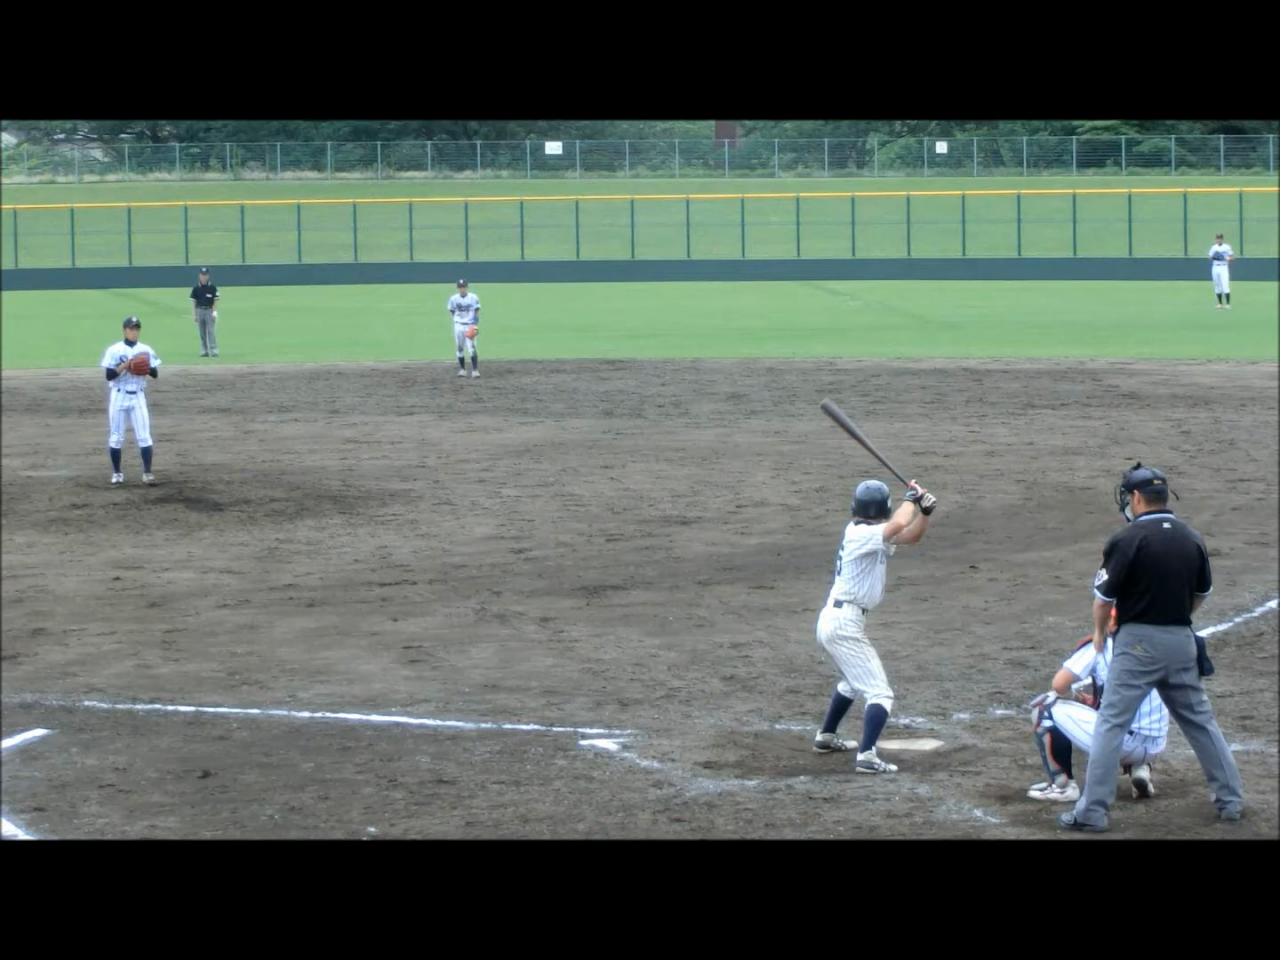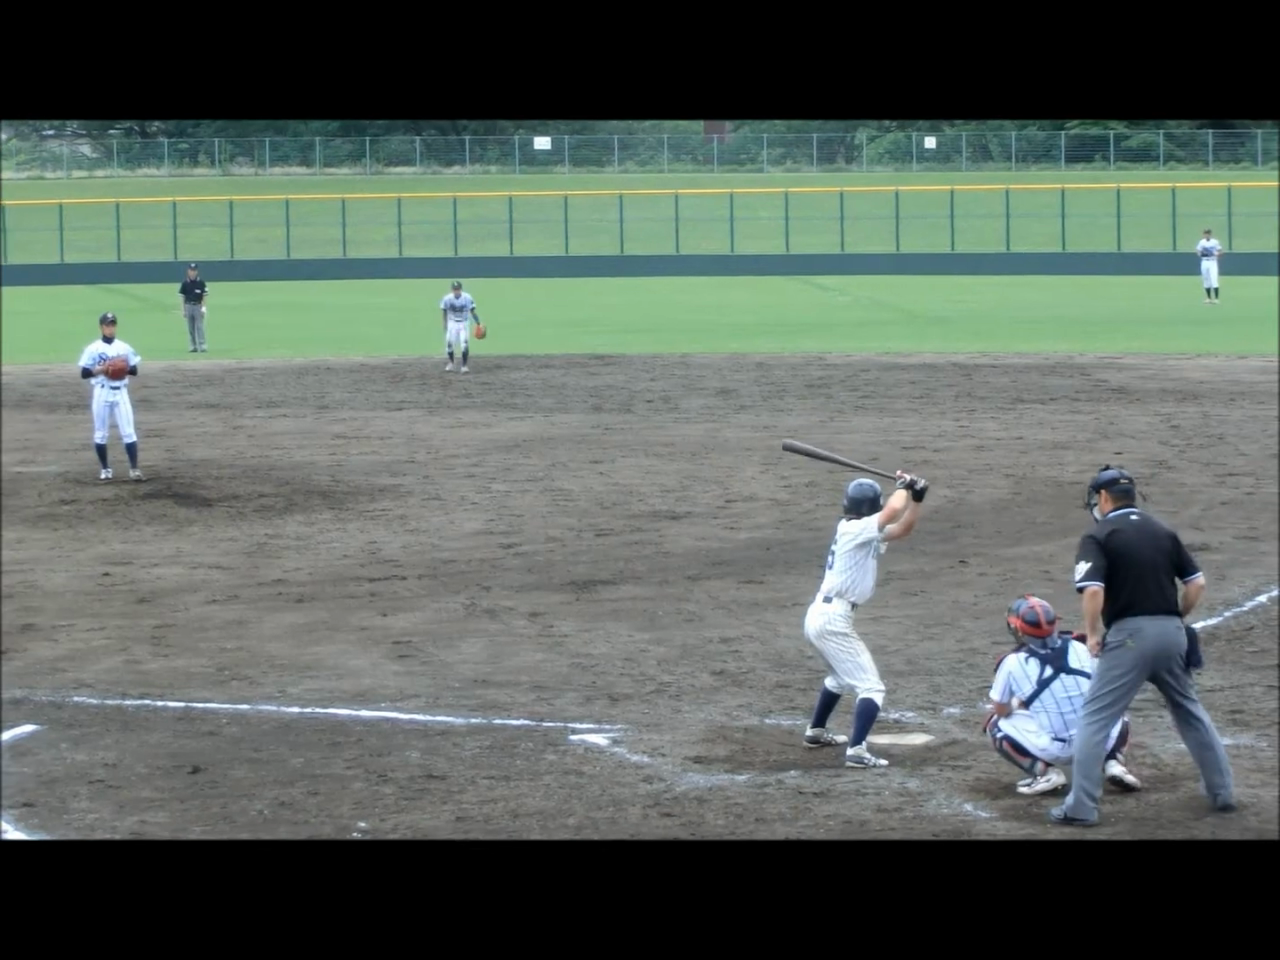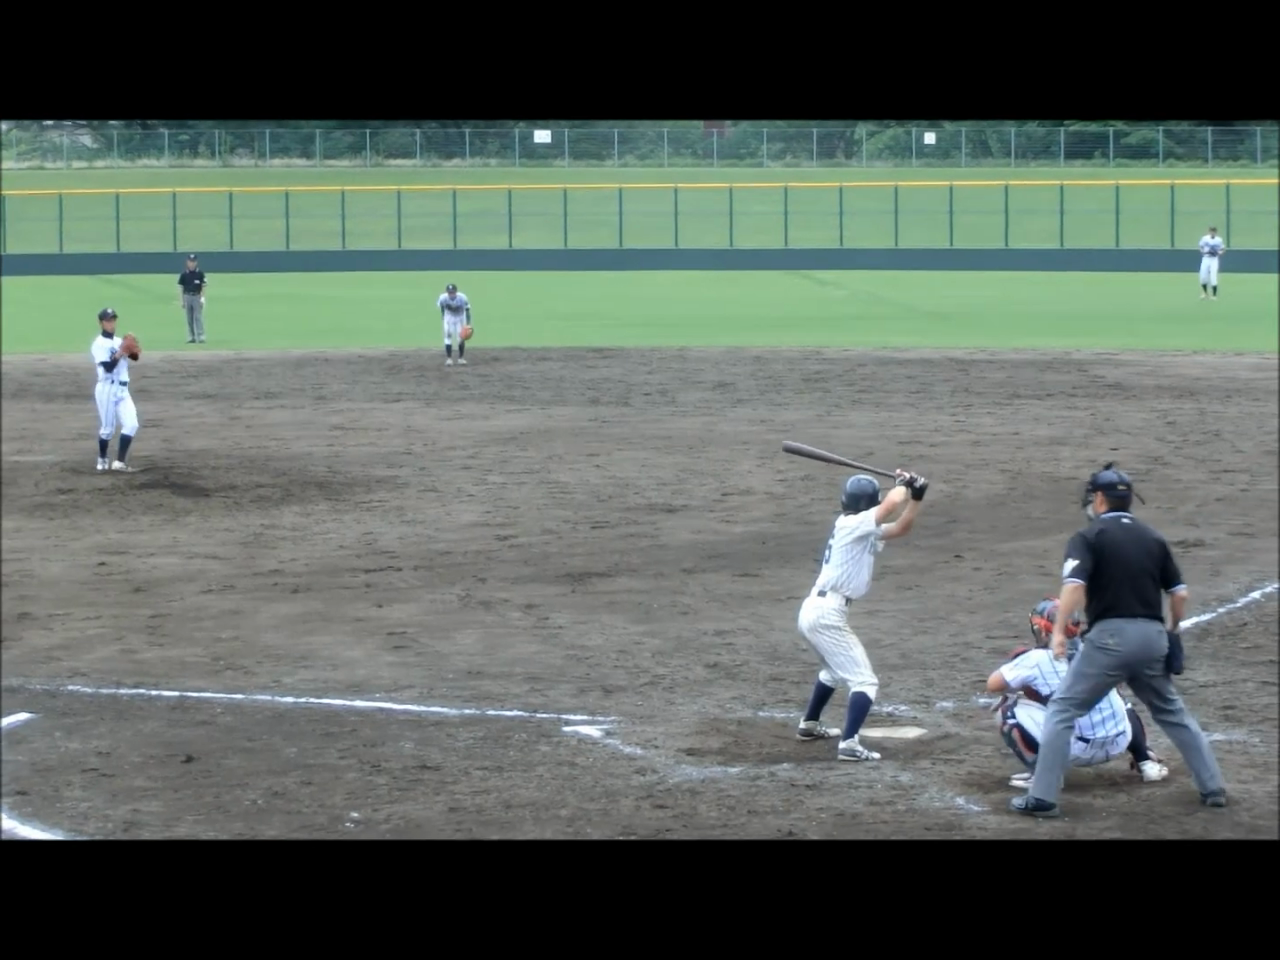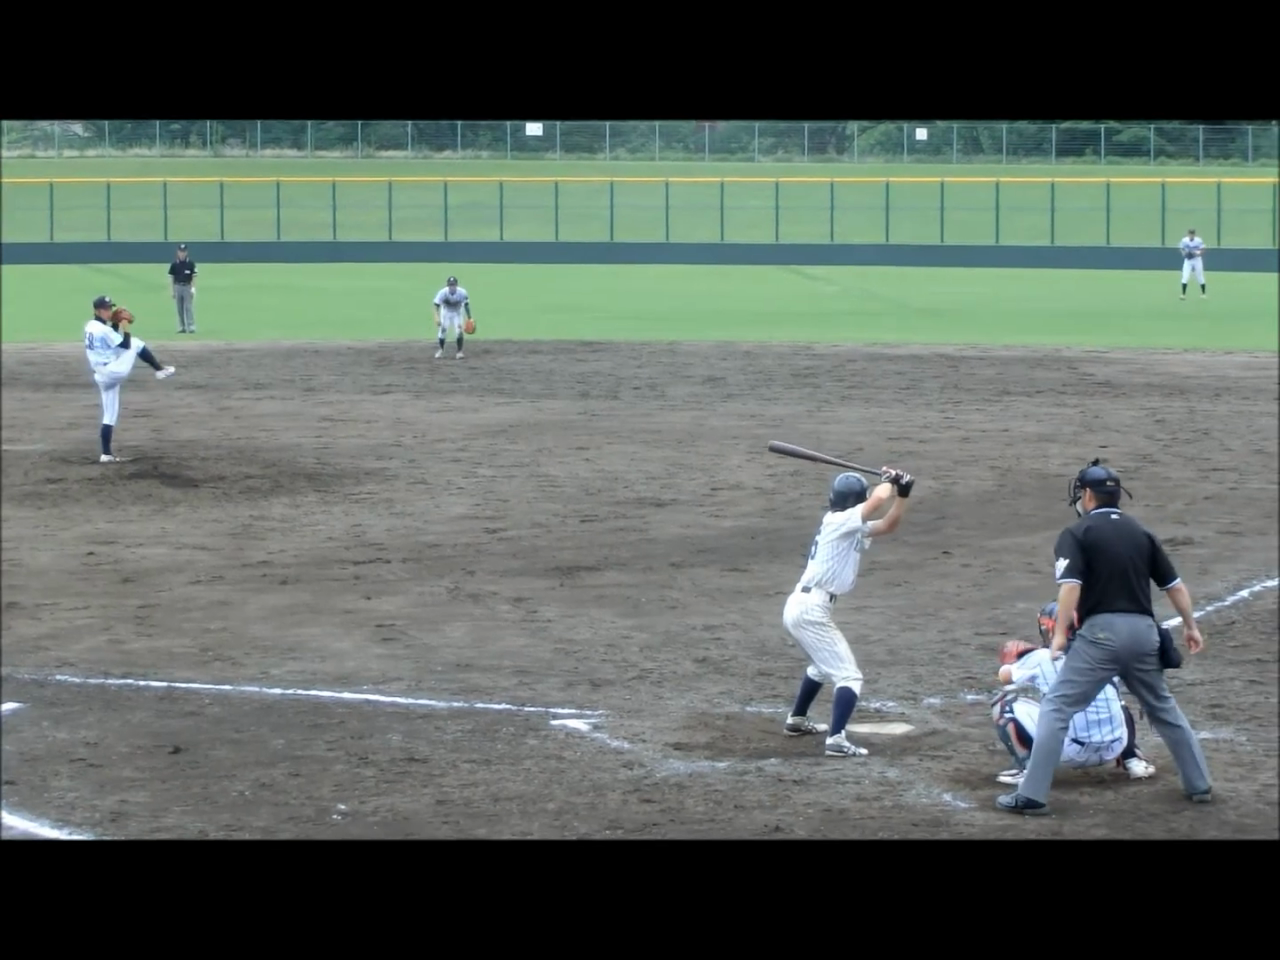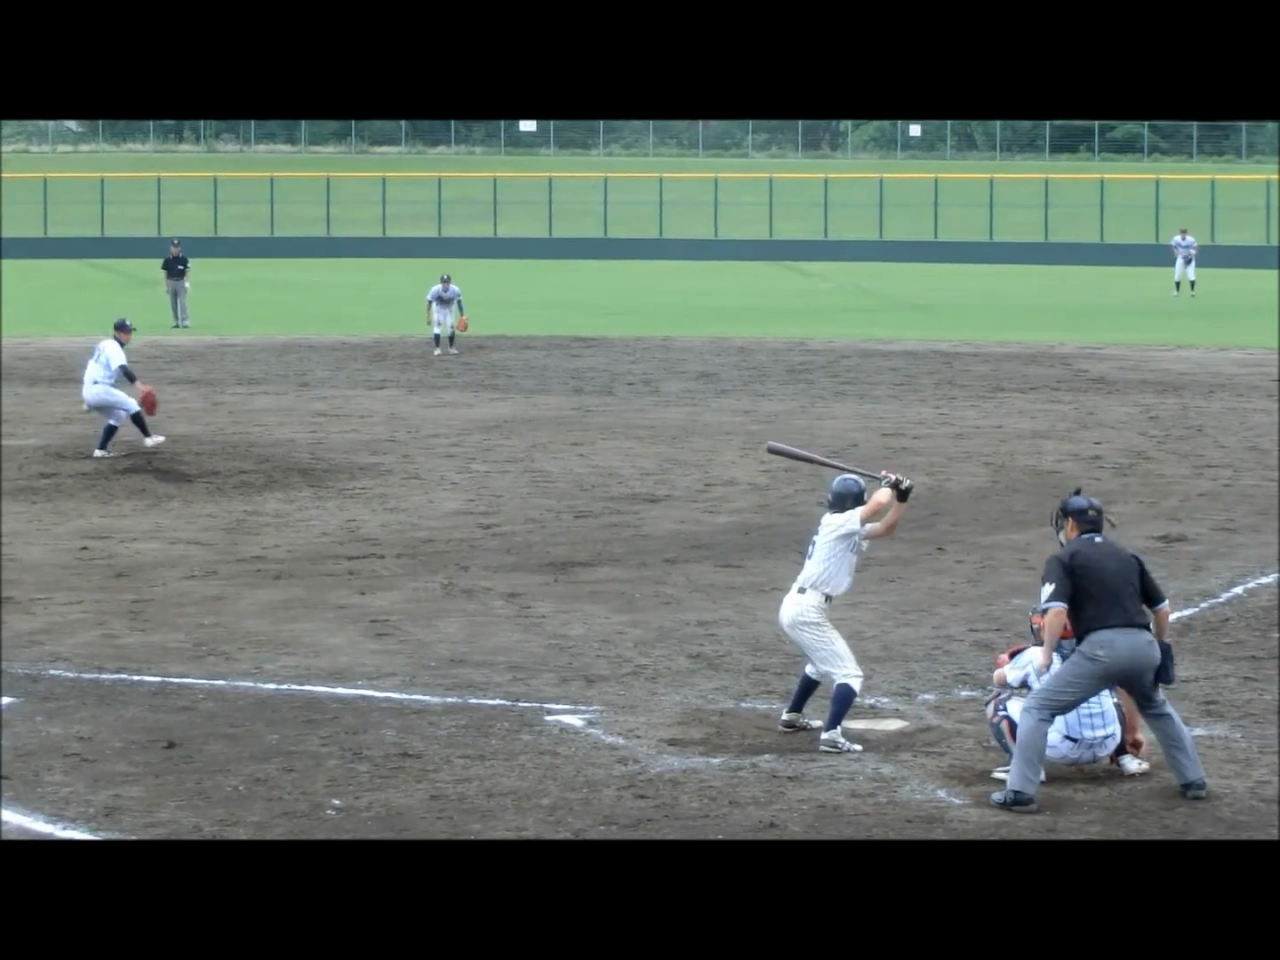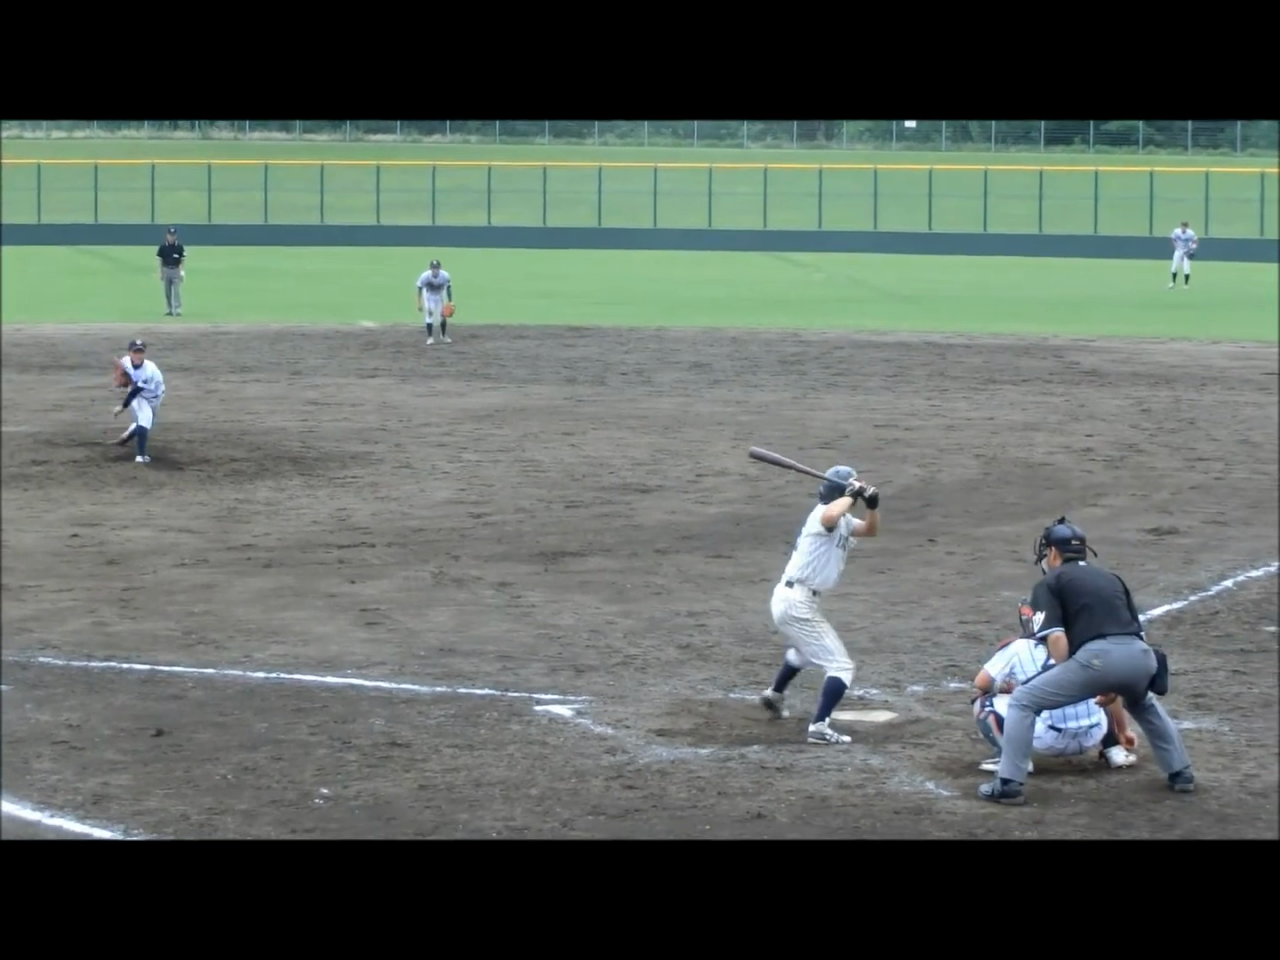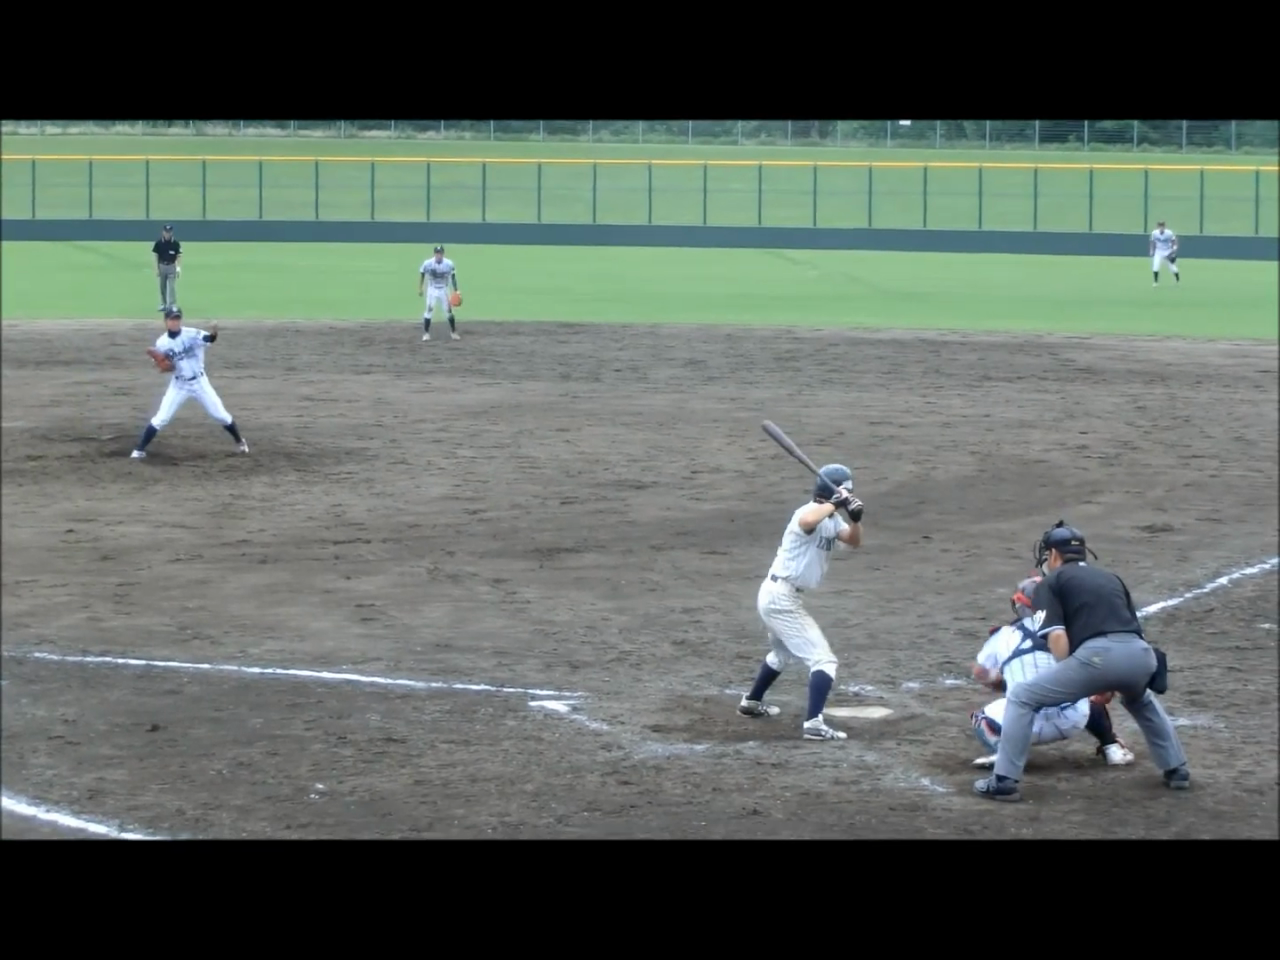
dt=0.7s
person 1, frame 1
left shoulder: (1126, 540)
right shoulder: (1192, 539)
left elbow: (1104, 599)
right elbow: (1200, 597)
left wrist: (1099, 635)
left hip: (1138, 642)
right hip: (1182, 641)
left knee: (1111, 724)
right knee: (1200, 721)
left ankle: (1092, 812)
right ankle: (1230, 800)
person 1, frame 2
left shoulder: (1097, 537)
right shoulder: (1163, 531)
left elbow: (1093, 590)
right elbow: (1196, 583)
left wrist: (1092, 633)
left hip: (1129, 636)
right hip: (1171, 633)
left knee: (1095, 719)
right knee: (1189, 711)
left ankle: (1082, 807)
right ankle: (1222, 792)
person 1, frame 3
left shoulder: (1088, 536)
right shoulder: (1153, 538)
left elbow: (1073, 586)
right elbow: (1180, 594)
left wrist: (1057, 631)
right wrist: (1172, 631)
left hip: (1109, 637)
right hip: (1152, 636)
left knee: (1062, 711)
right knee: (1173, 713)
left ankle: (1042, 797)
right ankle: (1212, 787)
person 1, frame 4
left shoulder: (1076, 533)
right shoulder: (1142, 534)
left elbow: (1070, 588)
right elbow: (1175, 586)
left wrist: (1060, 633)
right wrist: (1191, 627)
left hip: (1101, 633)
right hip: (1143, 631)
left knee: (1056, 708)
right knee: (1163, 709)
left ankle: (1032, 795)
right ankle: (1199, 784)
person 1, frame 5
left shoulder: (1062, 558)
right shoulder: (1127, 556)
left elbow: (1056, 611)
right elbow: (1161, 609)
left wrist: (1046, 653)
right wrist: (1155, 646)
left hip: (1100, 648)
right hip: (1143, 646)
left knee: (1037, 708)
right knee: (1157, 709)
left ankle: (1020, 791)
right ankle: (1193, 780)
person 1, frame 6
left shoulder: (1049, 583)
right shoulder: (1111, 578)
left elbow: (1056, 638)
left wrist: (1067, 682)
left hip: (1098, 658)
right hip: (1140, 657)
left knee: (1022, 701)
right knee: (1143, 704)
left ankle: (1009, 784)
right ankle: (1181, 773)
person 1, frame 7
left shoulder: (1049, 583)
right shoulder: (1111, 578)
left elbow: (1057, 636)
left wrist: (1067, 682)
right wrist: (1110, 684)
left hip: (1098, 655)
right hip: (1141, 654)
left knee: (1021, 698)
right knee: (1141, 701)
left ankle: (1004, 781)
right ankle: (1177, 770)
person 2, frame 1
left shoulder: (866, 533)
right shoulder: (861, 535)
left elbow: (911, 536)
right elbow: (899, 524)
left wrist: (924, 511)
right wrist: (911, 498)
left hip: (834, 620)
right hip: (844, 623)
left knee: (853, 681)
right knee: (880, 692)
left ankle: (826, 736)
right ankle: (867, 756)
person 2, frame 2
left shoulder: (859, 531)
right shoulder: (856, 529)
left elbow: (901, 529)
right elbow: (893, 510)
left wrist: (916, 498)
right wrist: (903, 486)
left hip: (820, 616)
right hip: (833, 619)
left knee: (841, 676)
right knee: (871, 687)
left ankle: (816, 731)
right ankle: (856, 750)
person 2, frame 3
left shoulder: (864, 529)
right shoulder: (854, 524)
left elbow: (899, 528)
right elbow: (892, 504)
left wrist: (916, 497)
right wrist: (902, 483)
left hip: (815, 610)
right hip: (827, 614)
left knee: (835, 670)
right knee: (864, 681)
left ankle: (809, 724)
right ankle: (849, 744)
person 2, frame 4
left shoulder: (851, 527)
right shoulder: (840, 521)
left elbow: (887, 525)
right elbow: (878, 500)
left wrist: (902, 494)
right wrist: (888, 480)
left hip: (801, 606)
right hip: (811, 610)
left knee: (823, 665)
right knee: (849, 676)
left ankle: (797, 719)
right ankle: (836, 739)
person 2, frame 5
left shoulder: (848, 528)
right shoulder: (838, 522)
left elbow: (885, 528)
right elbow: (877, 504)
left wrist: (901, 497)
right wrist: (888, 484)
left hip: (798, 606)
right hip: (807, 610)
left knee: (822, 662)
right knee: (849, 673)
left ankle: (792, 716)
right ankle: (831, 735)
person 2, frame 6
left shoulder: (841, 520)
right shoulder: (823, 516)
left elbow: (870, 530)
right elbow: (830, 515)
left wrist: (872, 504)
right wrist: (852, 494)
left hip: (792, 599)
right hip: (796, 603)
left knee: (805, 649)
right knee: (841, 666)
left ankle: (775, 694)
right ankle: (819, 727)
person 2, frame 7
left shoulder: (829, 517)
right shoulder: (810, 511)
left elbow: (854, 542)
right elbow: (807, 521)
left wrist: (855, 518)
right wrist: (834, 506)
left hip: (778, 594)
right hip: (782, 597)
left knee: (782, 653)
right knee: (823, 658)
left ankle: (752, 702)
right ankle: (813, 723)
